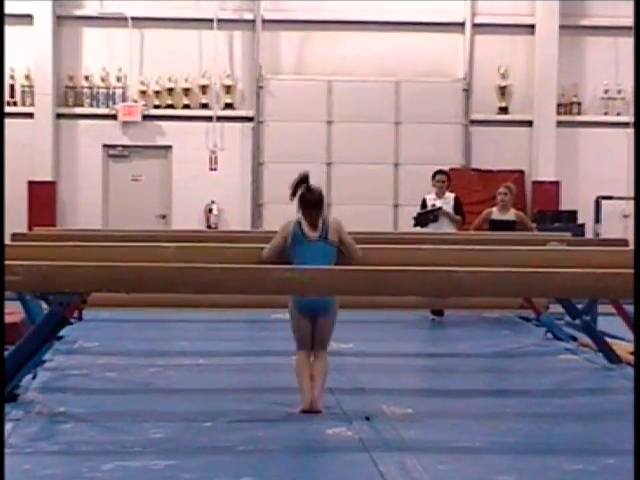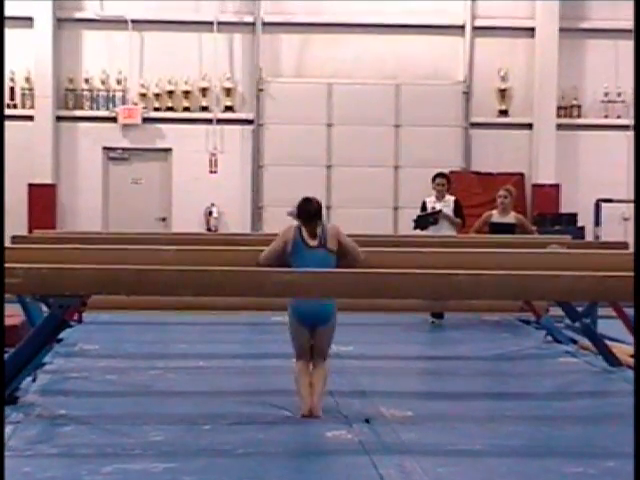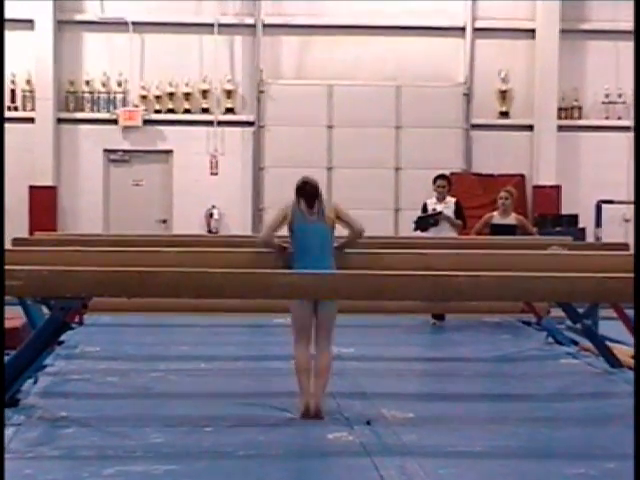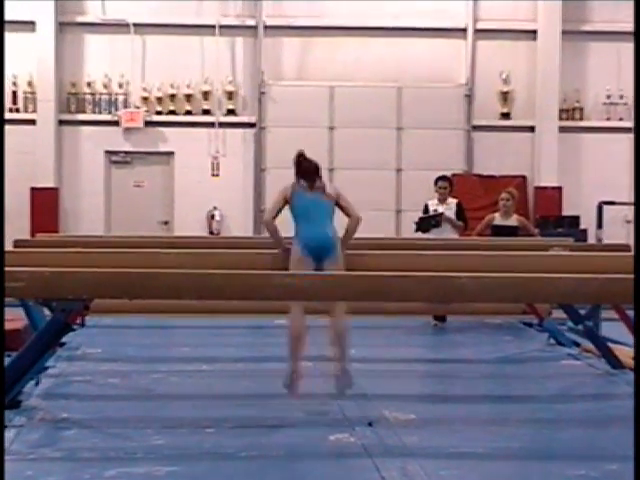
dt=0.1s
person 1, frame 1
left shoulder: (291, 226)
right shoulder: (334, 225)
left elbow: (267, 257)
right elbow: (355, 256)
left hip: (301, 297)
right hip: (326, 298)
left knee: (303, 350)
right knee: (320, 350)
left ankle: (307, 398)
right ankle: (317, 398)
person 1, frame 2
left shoulder: (291, 234)
right shoulder: (332, 232)
left elbow: (264, 260)
right elbow: (357, 258)
left hip: (300, 306)
right hip: (326, 306)
left knee: (302, 360)
right knee: (320, 361)
left ankle: (306, 405)
right ankle: (316, 405)
person 1, frame 3
left shoulder: (290, 210)
right shoulder: (331, 210)
left elbow: (265, 237)
right elbow: (358, 230)
left wrist: (283, 248)
left knee: (301, 343)
right knee: (324, 346)
left ankle: (306, 400)
right ankle: (318, 401)
person 1, frame 4
left shoulder: (290, 190)
right shoulder: (331, 190)
left elbow: (268, 220)
right elbow: (355, 217)
left wrist: (282, 245)
right wrist: (342, 244)
left hip: (305, 245)
right hip: (329, 244)
left knee: (297, 310)
right knee: (337, 311)
left ankle: (294, 369)
right ankle: (341, 366)
person 2, frame 1
left shoulder: (454, 198)
right shoulder: (426, 199)
left elbow: (461, 221)
right elbow: (421, 223)
left wrist: (446, 214)
right wrist: (429, 216)
left ankle: (438, 309)
right ankle: (436, 310)
person 2, frame 2
left shoulder: (454, 201)
right shoulder: (426, 202)
left elbow: (461, 223)
left wrist: (446, 216)
left ankle: (438, 312)
right ankle: (436, 312)
person 2, frame 3
left shoulder: (455, 203)
right shoulder: (427, 204)
left elbow: (462, 225)
right elbow: (421, 227)
left wrist: (447, 218)
right wrist: (430, 221)
left ankle: (439, 314)
right ankle: (437, 314)
person 2, frame 4
left shoulder: (457, 204)
right shoulder: (429, 205)
left elbow: (463, 226)
left wrist: (449, 219)
left ankle: (441, 315)
right ankle: (438, 315)
